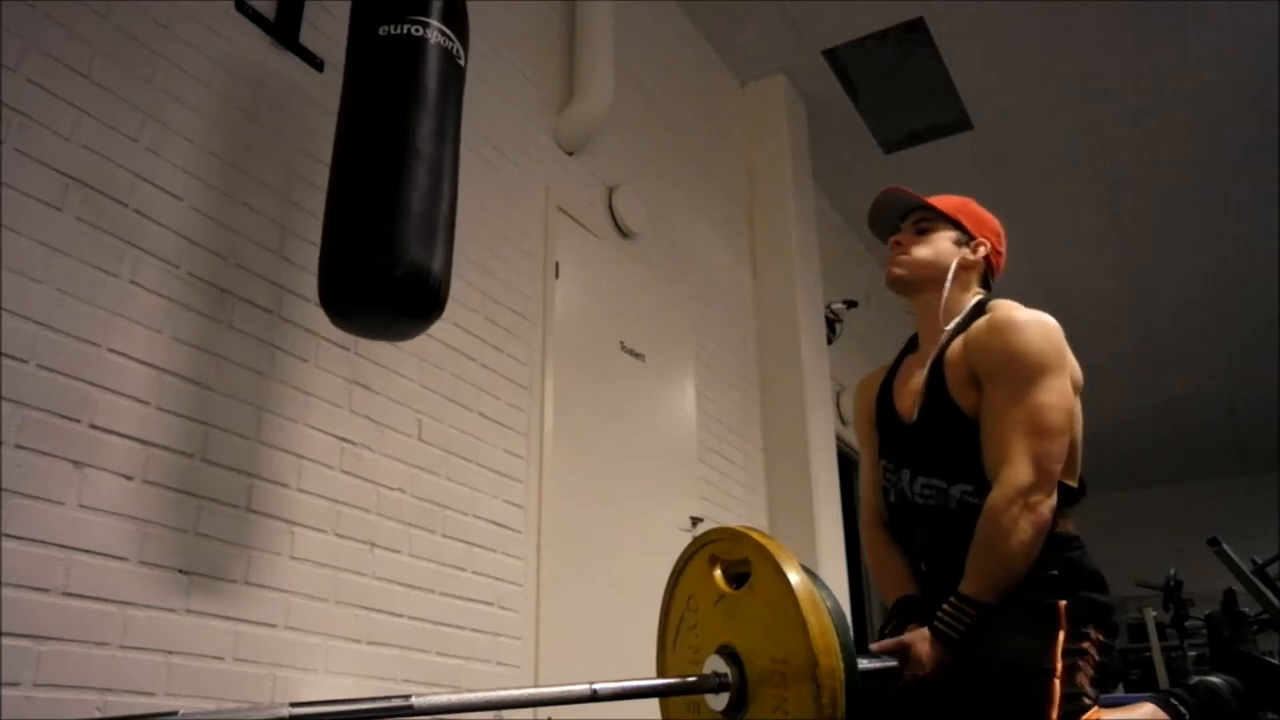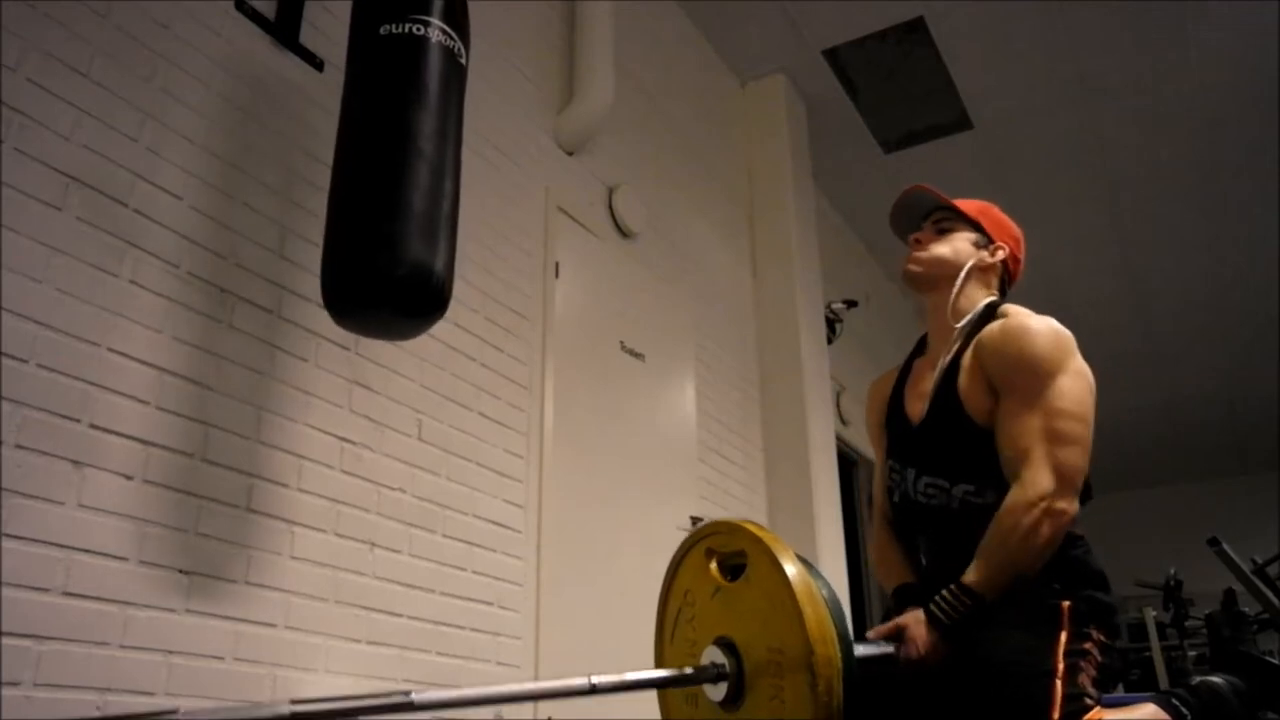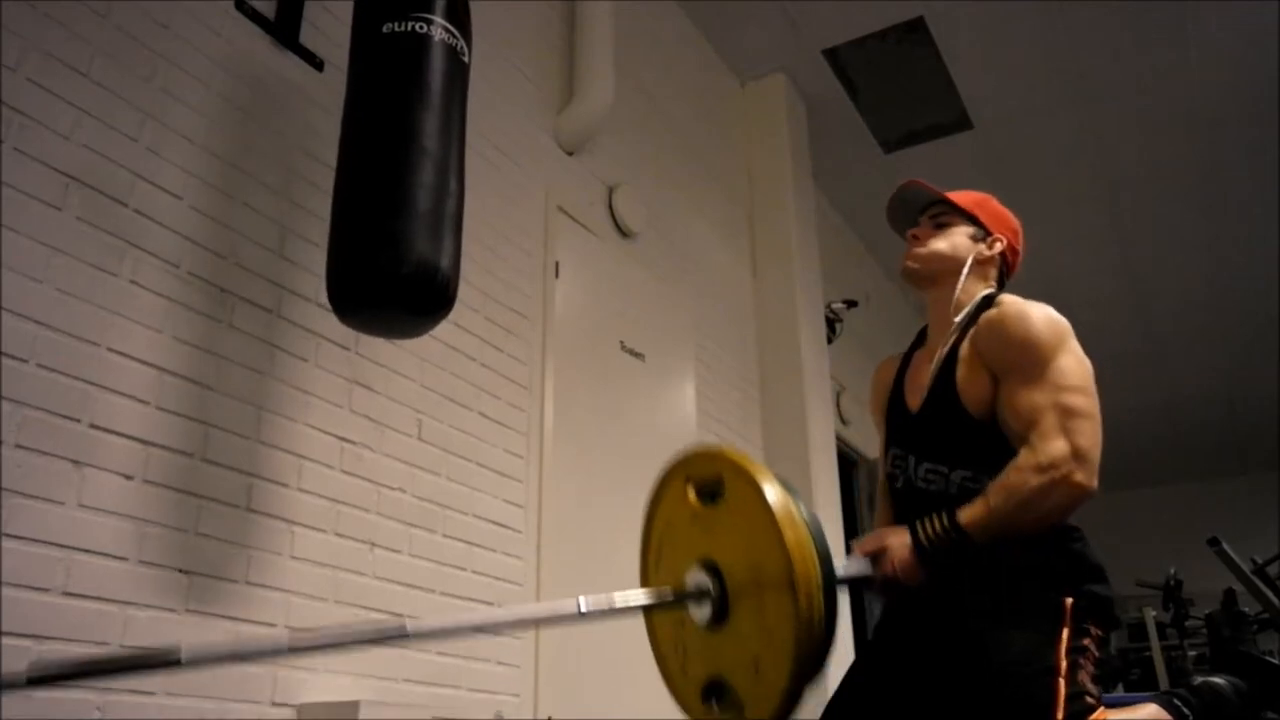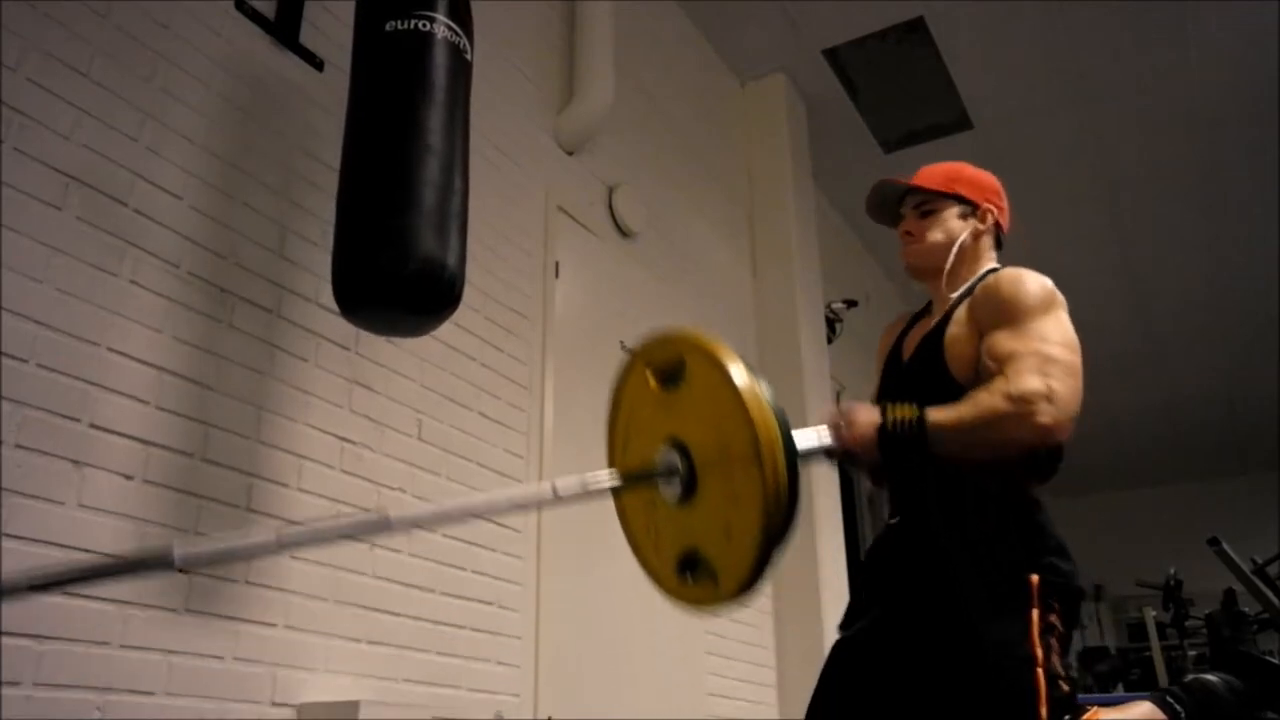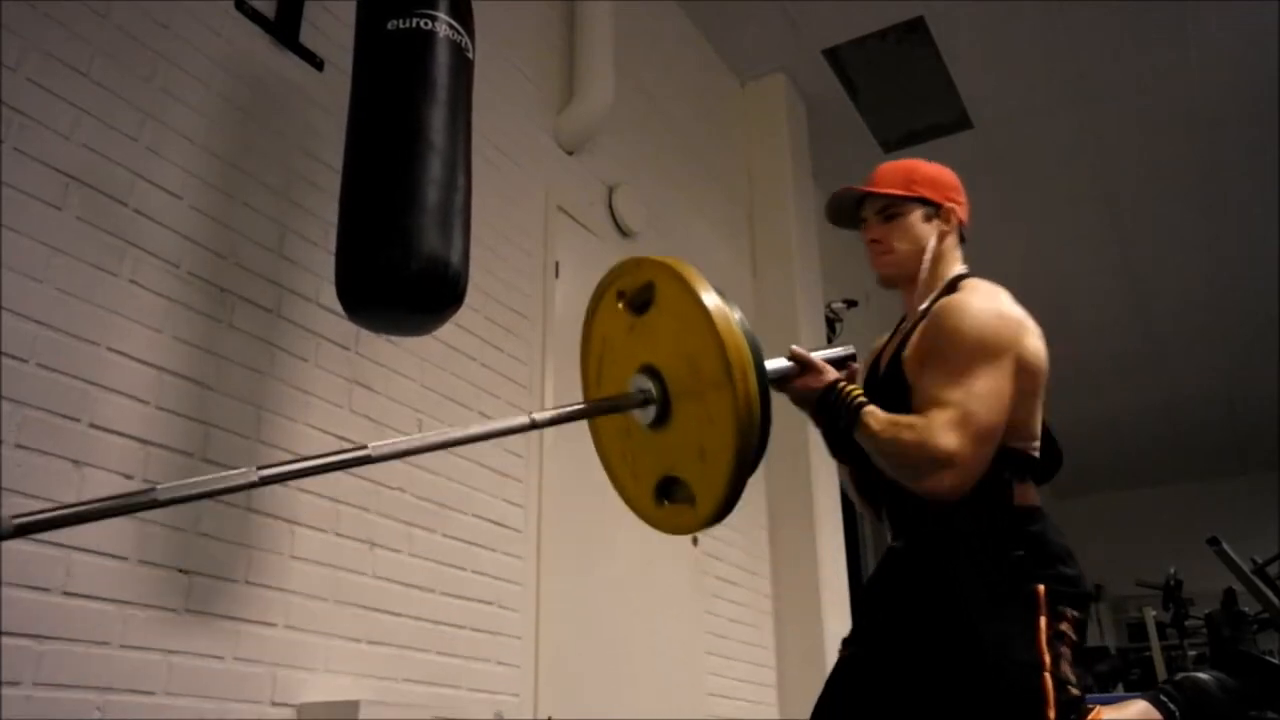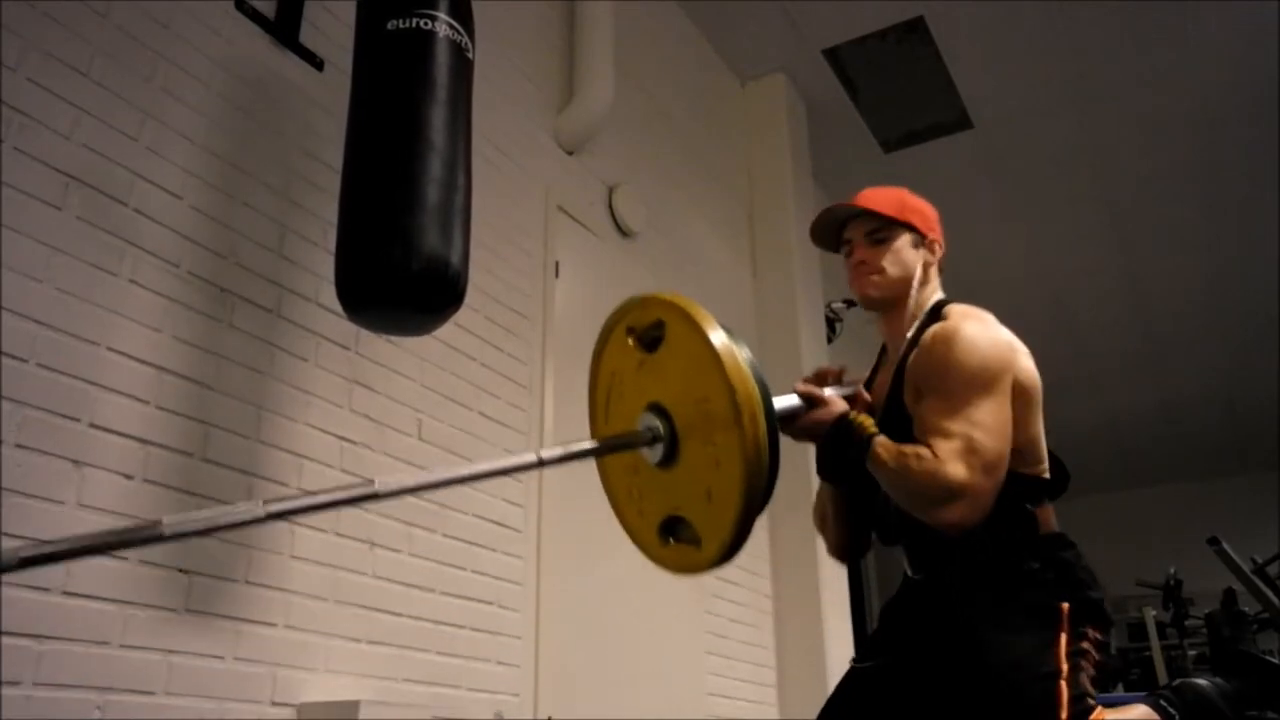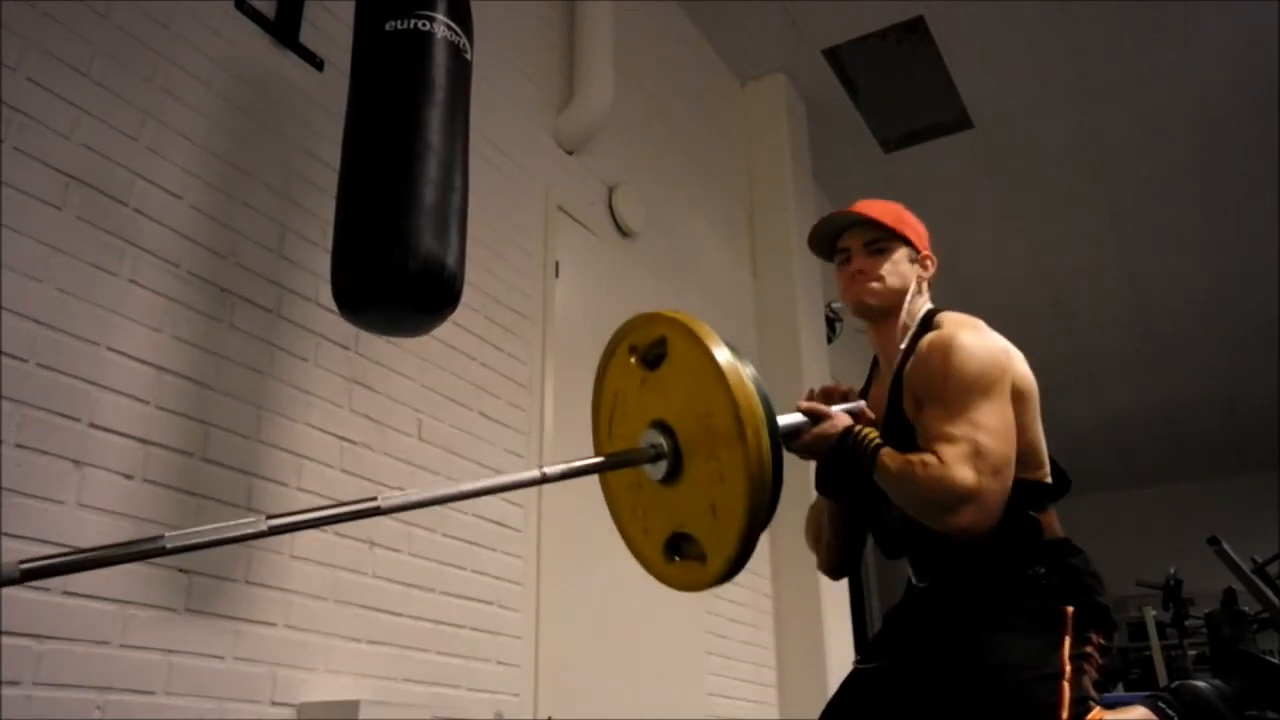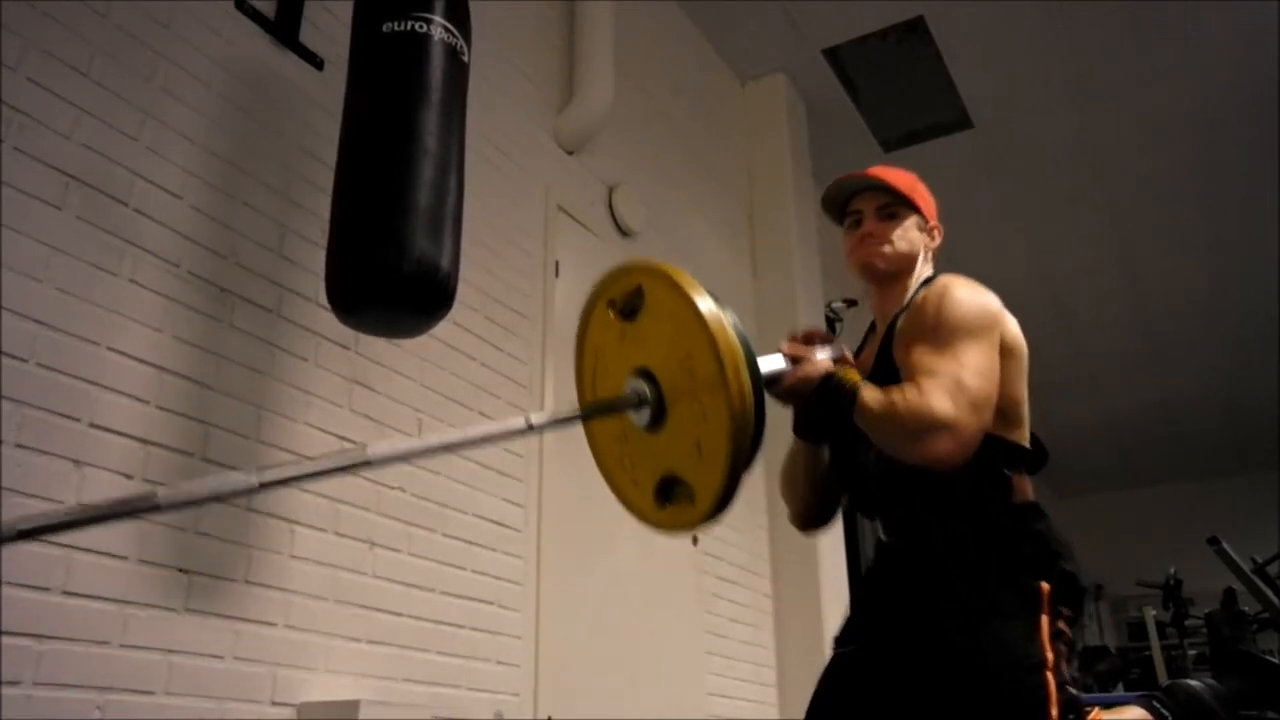
dt=0.2s
person 1, frame 1
left shoulder: (1013, 336)
right shoulder: (877, 391)
left elbow: (1028, 495)
right elbow: (878, 520)
left wrist: (951, 625)
right wrist: (912, 616)
left hip: (1035, 598)
right hip: (939, 604)
person 1, frame 2
left shoulder: (1022, 342)
right shoulder: (888, 392)
left elbow: (1050, 496)
right elbow: (887, 518)
left wrist: (948, 612)
right wrist: (910, 605)
left hip: (1038, 600)
right hip: (944, 603)
person 1, frame 3
left shoulder: (1020, 328)
right shoulder: (893, 376)
left elbow: (1066, 467)
left wrist: (931, 543)
right wrist: (893, 543)
left hip: (1035, 591)
right hip: (938, 598)
person 1, frame 4
left shoulder: (1017, 294)
right shoulder: (902, 331)
left elbow: (1042, 408)
left wrist: (894, 427)
right wrist: (864, 434)
left hip: (1000, 563)
right hip: (906, 564)
person 1, frame 5
left shoulder: (973, 314)
right shoulder: (894, 343)
left elbow: (942, 467)
right elbow: (878, 494)
left wrist: (843, 405)
right wrist: (836, 406)
left hip: (1007, 576)
right hip: (917, 578)
person 1, frame 6
left shoulder: (961, 342)
right shoulder: (874, 382)
left elbow: (958, 497)
right elbow: (845, 544)
left wrist: (853, 435)
right wrist: (833, 445)
left hip: (1029, 597)
right hip: (934, 602)
person 1, frame 7
left shoulder: (958, 349)
right shoulder: (863, 399)
left elbow: (970, 503)
right elbow: (835, 558)
left wrist: (857, 448)
right wrist: (834, 465)
left hip: (1031, 599)
right hip: (938, 607)
person 1, frame 8
left shoulder: (957, 304)
right shoulder: (862, 358)
left elbow: (940, 434)
right elbow: (809, 506)
left wrist: (836, 388)
right wrist: (811, 408)
left hip: (998, 574)
right hip: (906, 581)
